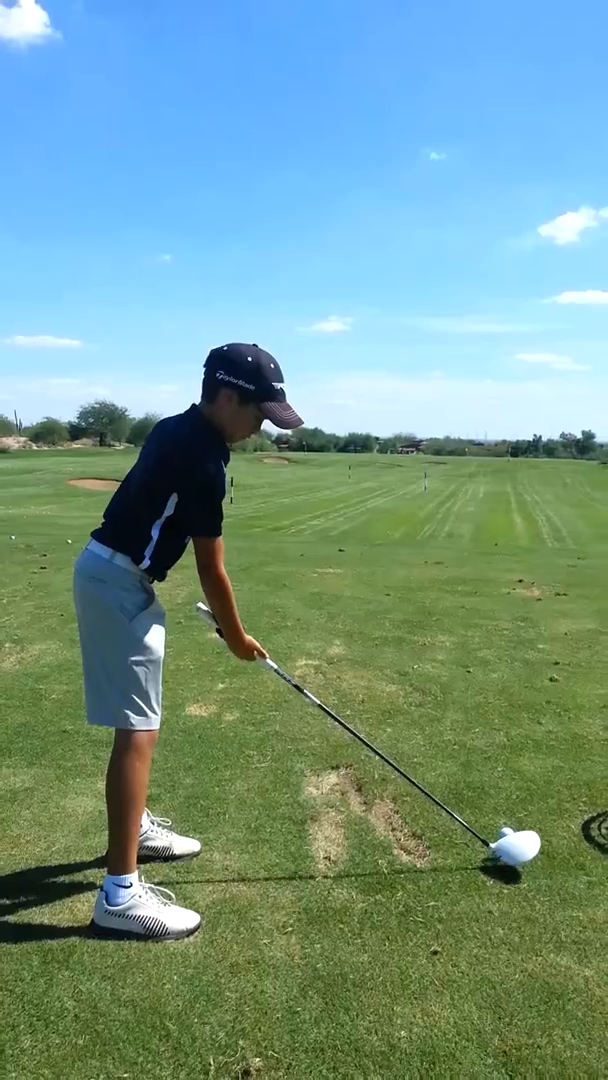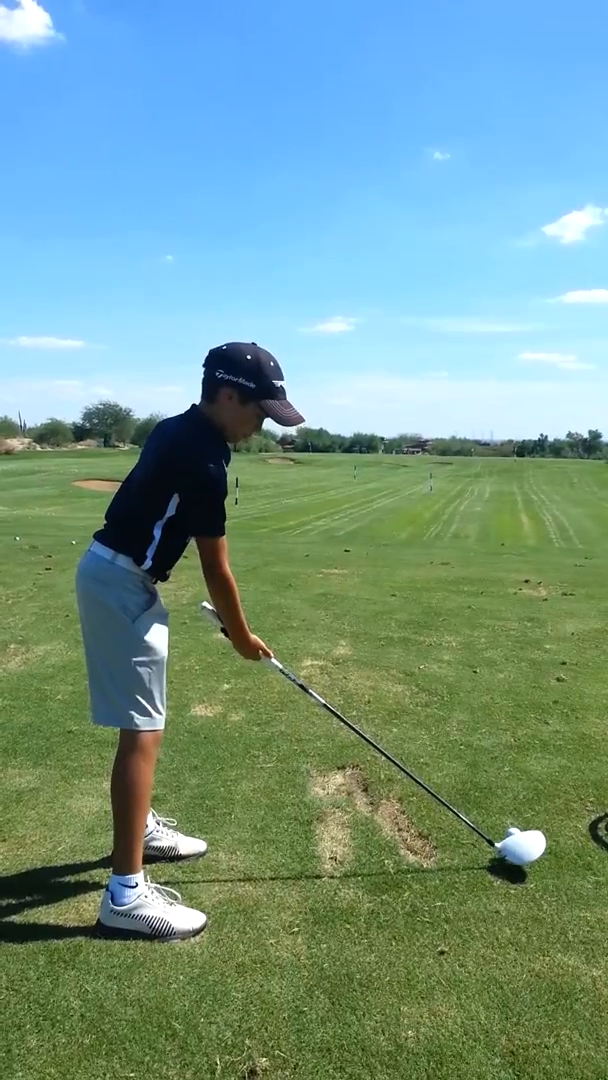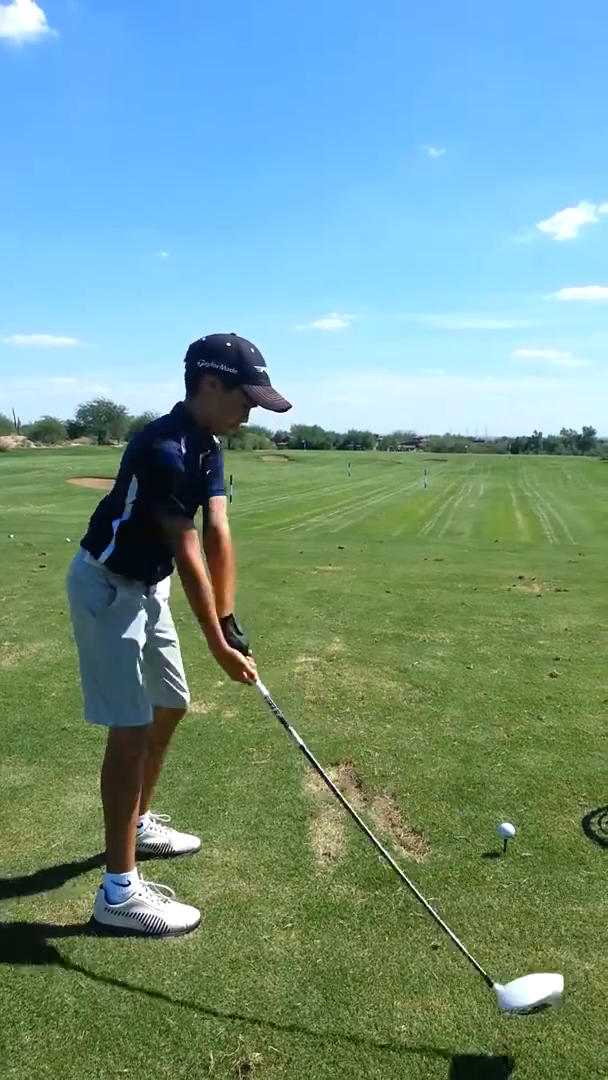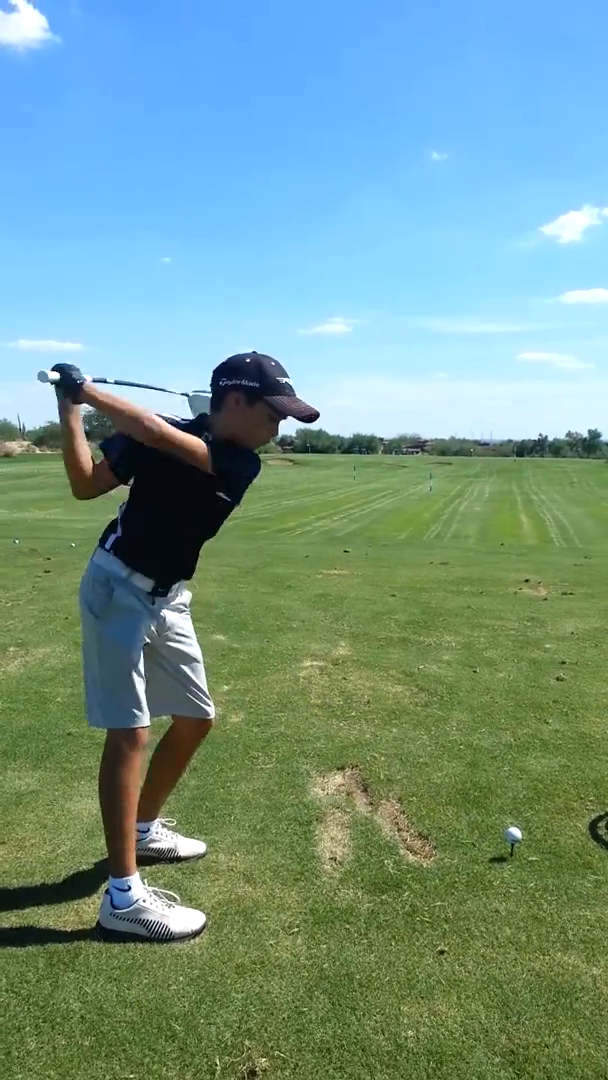
dt=0.5s
person 1, frame 1
left shoulder: (178, 430)
right shoulder: (202, 462)
right elbow: (210, 567)
right wrist: (235, 636)
left hip: (112, 571)
right hip: (120, 583)
left knee: (141, 716)
right knee: (138, 728)
left ankle: (136, 826)
right ankle: (120, 893)
person 1, frame 2
left shoulder: (177, 430)
right shoulder: (202, 463)
right elbow: (215, 566)
right wrist: (241, 635)
left hip: (116, 572)
right hip: (123, 584)
left knee: (147, 715)
right knee: (142, 728)
left ankle: (141, 826)
right ankle: (125, 893)
person 1, frame 3
left shoulder: (205, 447)
right shoulder: (164, 449)
left elbow: (219, 535)
right elbow: (188, 552)
left wrist: (229, 621)
right wrist: (218, 645)
left hip: (145, 586)
right hip: (109, 587)
left knee: (169, 706)
right knee: (132, 726)
left ankle: (137, 823)
right ankle: (119, 891)
person 1, frame 4
left shoulder: (242, 465)
right shoulder: (161, 429)
left elbow: (161, 436)
right elbow: (85, 484)
left wrist: (92, 392)
right wrist: (70, 406)
left hip: (165, 597)
right hip: (116, 589)
left knee: (194, 718)
right knee: (130, 729)
left ankle: (144, 827)
right ankle: (123, 896)
